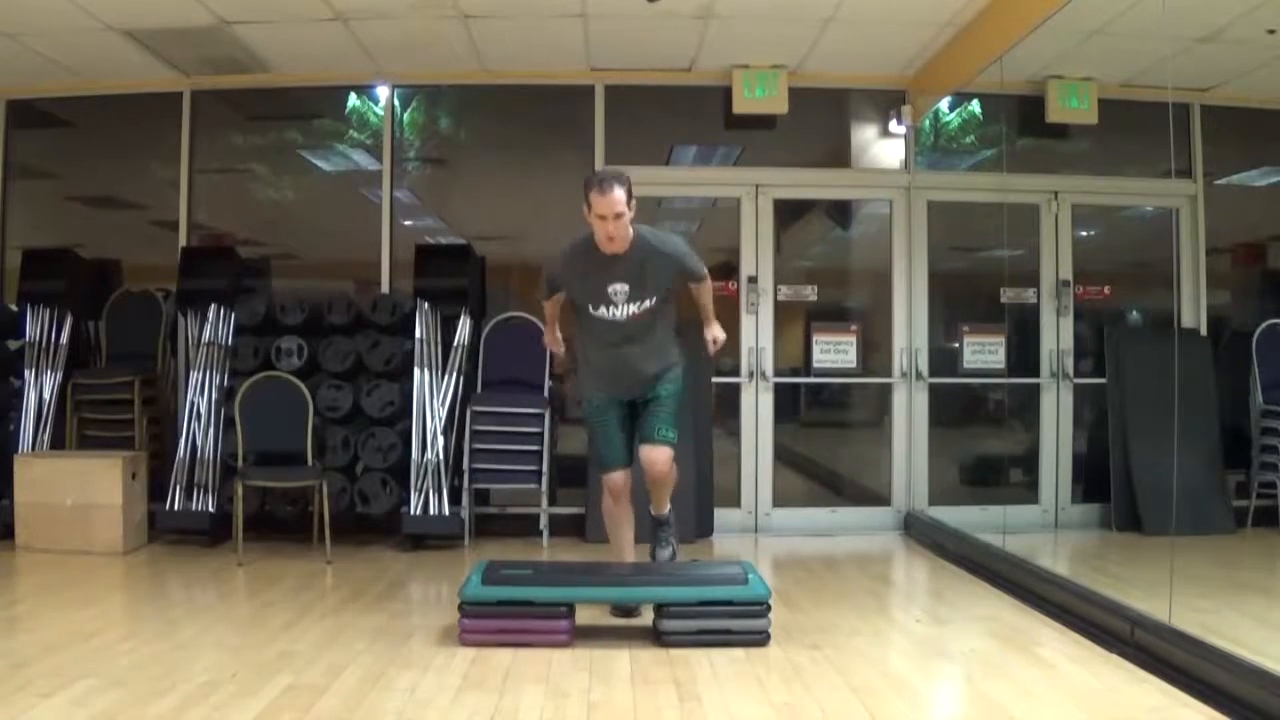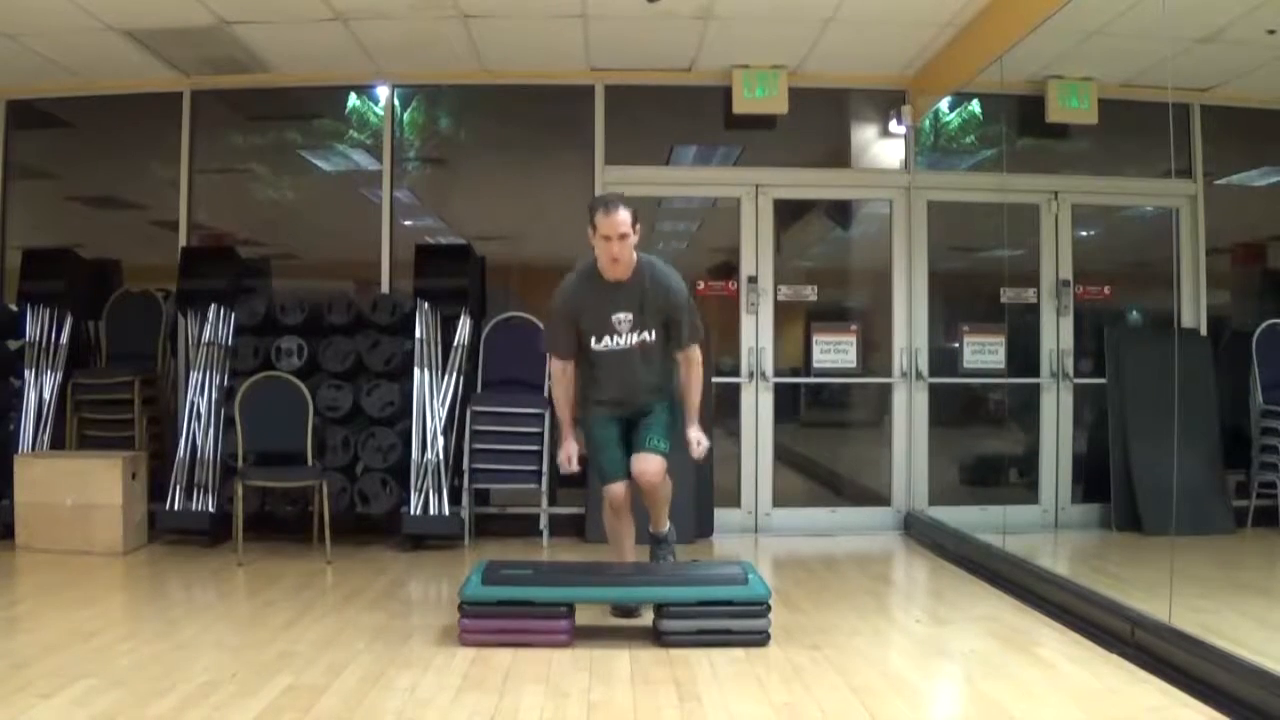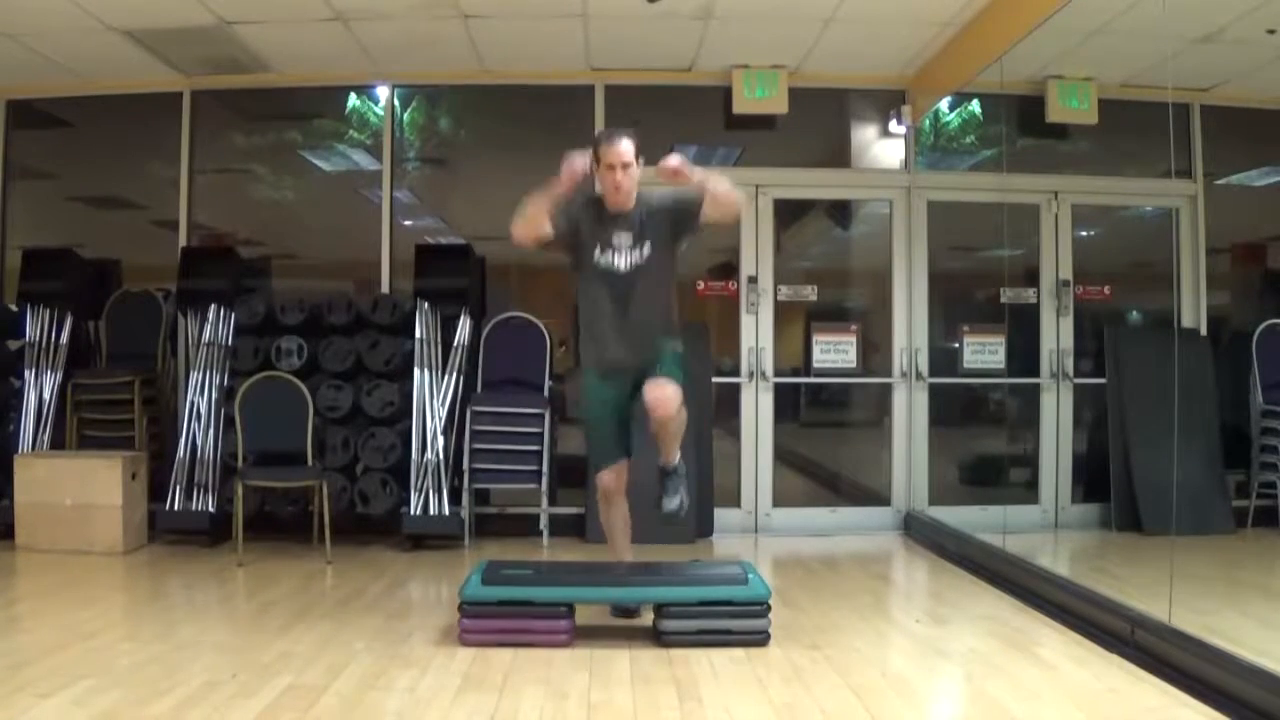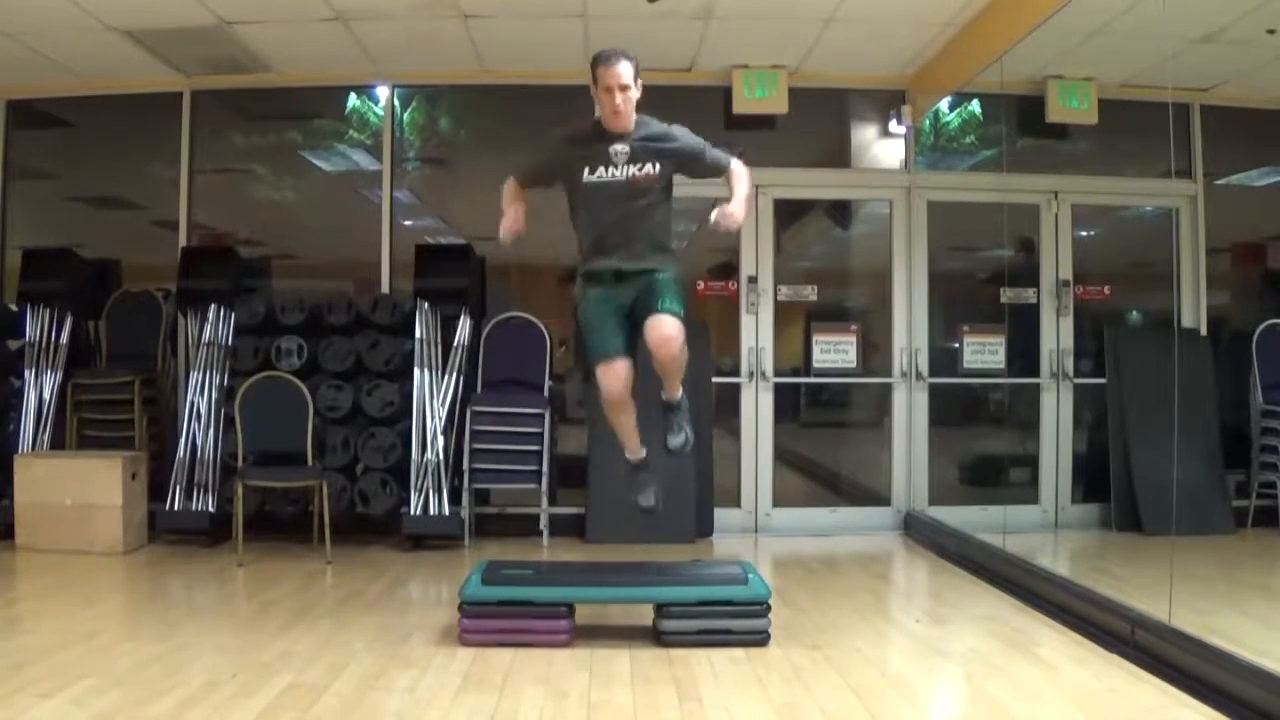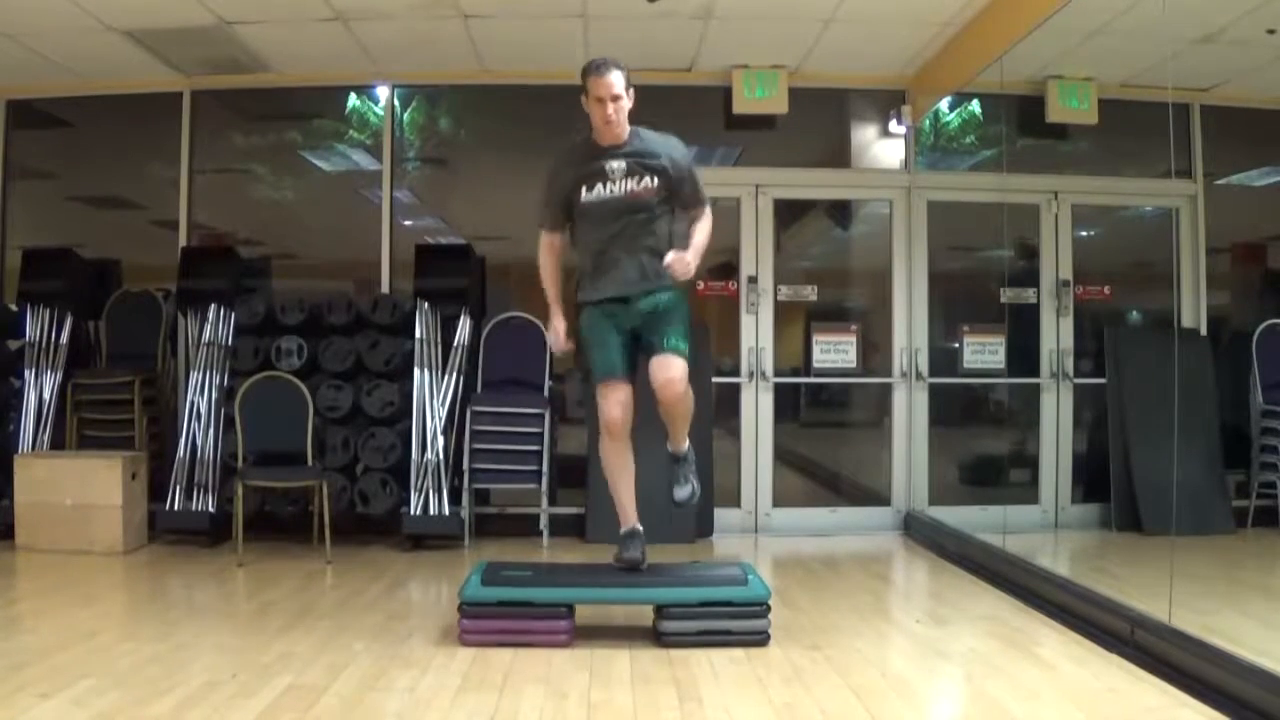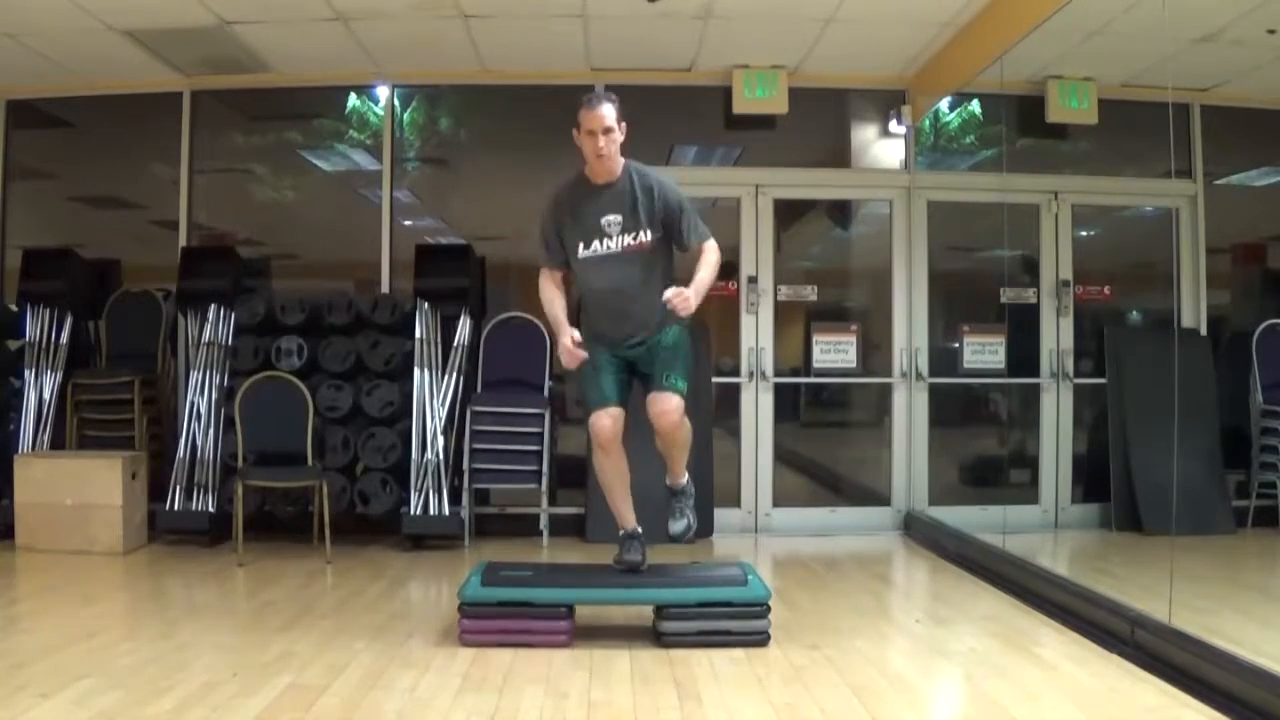
dt=0.2s
person 1, frame 1
left shoulder: (666, 251)
right shoulder: (568, 262)
left elbow: (699, 279)
right elbow: (551, 298)
left wrist: (712, 324)
right wrist: (551, 331)
left hip: (659, 376)
right hip: (601, 386)
left knee: (657, 460)
right knee: (615, 481)
left ankle: (662, 515)
person 1, frame 2
left shoulder: (665, 284)
right shoulder: (574, 289)
left elbow: (689, 355)
right elbow: (561, 366)
left wrist: (693, 423)
right wrist: (567, 435)
left hip: (655, 400)
right hip: (602, 406)
left knee: (648, 471)
right knee: (615, 494)
left ankle: (661, 530)
person 1, frame 3
left shoulder: (666, 210)
right shoulder: (578, 216)
left elbow: (731, 209)
right elbow: (522, 234)
left wrist: (691, 176)
right wrist: (561, 186)
left hip: (658, 349)
right hip: (602, 365)
left knee: (664, 403)
right knee: (609, 480)
left ankle: (670, 465)
person 1, frame 4
left shoulder: (670, 139)
right shoulder: (570, 145)
left elbow: (734, 169)
right elbow: (517, 184)
left wrist: (737, 202)
right wrist: (512, 213)
left hip: (655, 269)
right hip: (600, 280)
left knee: (666, 340)
right knee: (613, 387)
left ankle: (673, 400)
right ankle: (636, 460)
person 1, frame 5
left shoulder: (667, 153)
right shoulder: (568, 165)
left elbow: (701, 213)
right elbow: (551, 242)
left wrist: (691, 254)
right wrist: (554, 314)
left hip: (661, 296)
right hip: (600, 305)
left knee: (672, 383)
right knee: (613, 417)
left ankle: (681, 454)
right ankle: (631, 529)
person 1, frame 6
left shoulder: (657, 189)
right shoulder: (563, 203)
left elbow: (707, 248)
right elbow: (550, 276)
left wrist: (695, 293)
right wrist: (562, 328)
left hip: (661, 330)
right hip: (600, 339)
left knee: (666, 413)
right knee: (604, 431)
left ankle: (679, 484)
right ankle: (630, 533)
